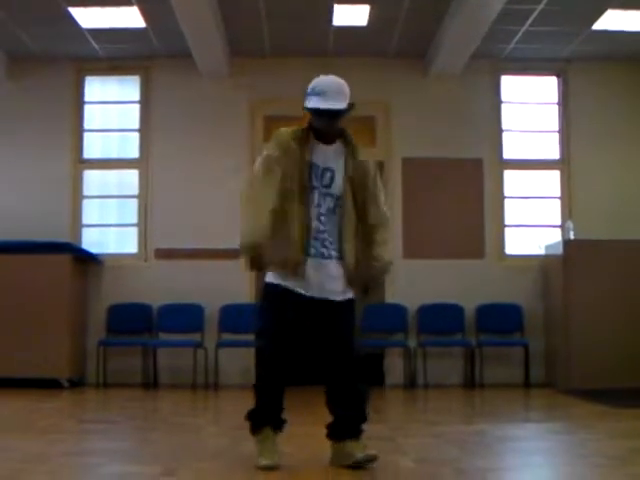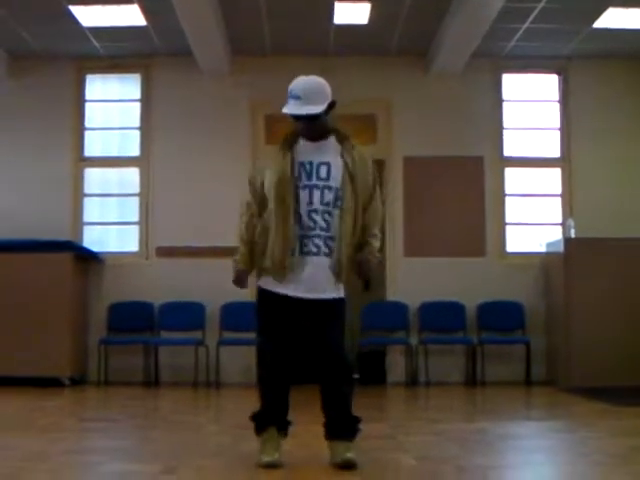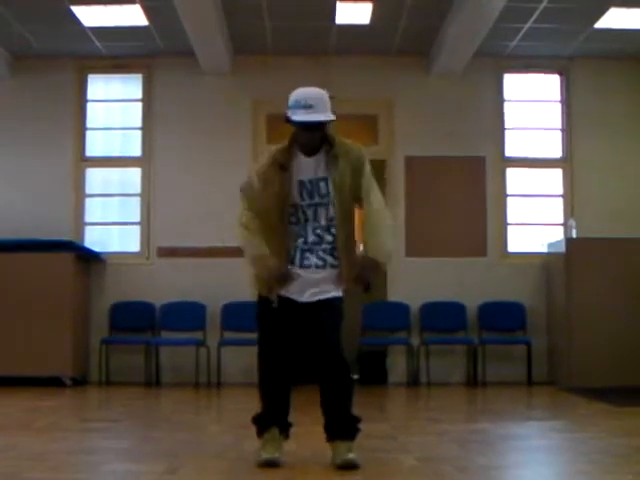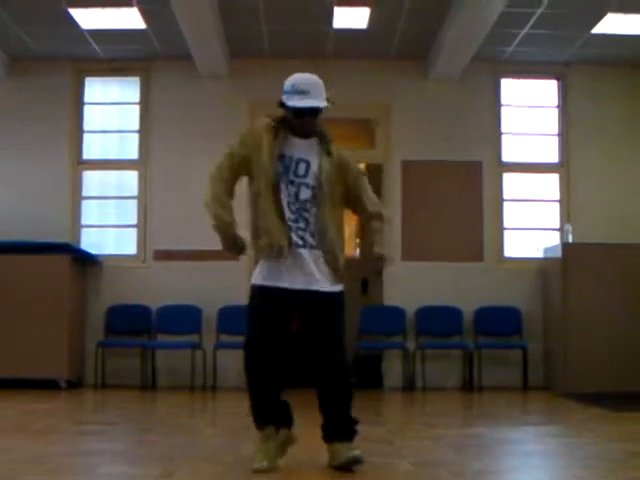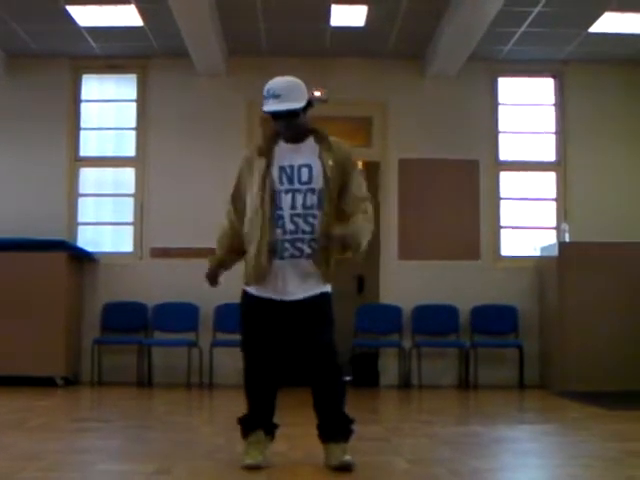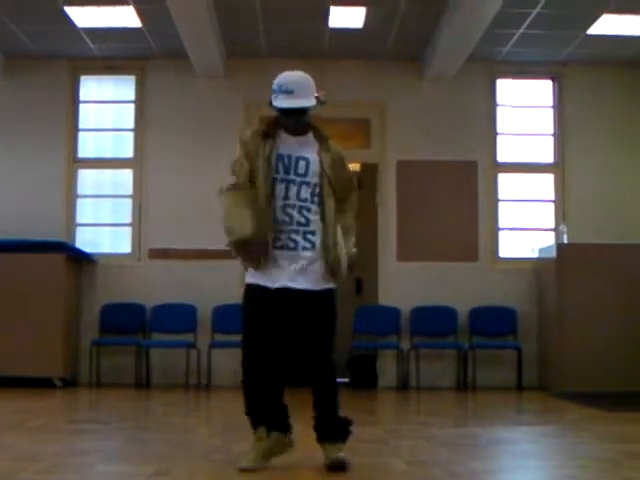
dt=0.3s
person 1, frame 1
left shoulder: (358, 162)
right shoulder: (285, 146)
left elbow: (374, 218)
right elbow: (259, 192)
left wrist: (376, 263)
right wrist: (256, 241)
left hip: (338, 284)
right hip: (286, 280)
left knee: (345, 364)
right knee: (272, 360)
left ankle: (347, 441)
right ankle: (267, 436)
person 1, frame 2
left shoulder: (355, 159)
right shoulder: (277, 158)
left elbow: (370, 213)
right elbow: (255, 211)
left wrist: (368, 253)
right wrist: (244, 261)
left hip: (328, 284)
right hip: (278, 282)
left knee: (333, 363)
right knee: (273, 363)
left ankle: (341, 440)
right ankle: (271, 436)
person 1, frame 3
left shoulder: (349, 158)
right shoulder: (273, 167)
left elbow: (372, 206)
right elbow: (253, 218)
left wrist: (372, 254)
right wrist: (265, 263)
left hip: (328, 285)
right hip: (278, 285)
left knee: (331, 361)
right knee: (274, 363)
left ankle: (341, 439)
right ankle: (272, 435)
person 1, frame 4
left shoulder: (335, 159)
right shoulder: (258, 139)
left elbow: (366, 204)
right elbow: (223, 177)
left wrist: (375, 248)
right wrist: (226, 228)
left hip: (323, 277)
right hip: (271, 274)
left knee: (331, 362)
right knee: (259, 355)
left ankle: (340, 440)
right ankle: (275, 430)
person 1, frame 5
left shoulder: (336, 154)
right shoulder: (257, 159)
left elbow: (358, 202)
right elbow: (237, 216)
left wrist: (354, 233)
right wrist: (219, 258)
left hip: (312, 282)
right hip: (263, 282)
left knee: (324, 363)
right knee: (260, 366)
left ankle: (335, 440)
right ankle: (258, 438)
person 1, frame 6
left shoulder: (329, 154)
right shoulder: (256, 143)
left elbow: (345, 202)
right elbow: (236, 189)
left wrist: (344, 249)
right wrist: (241, 231)
left hip: (316, 275)
right hip: (266, 272)
left knee: (321, 361)
right knee: (259, 359)
left ankle: (332, 441)
right ankle: (271, 432)
